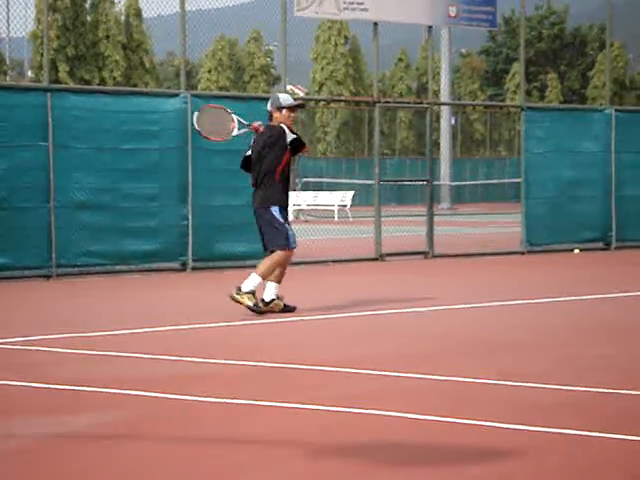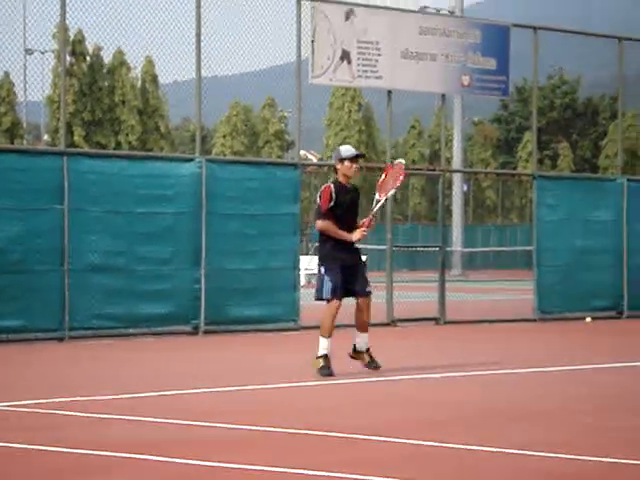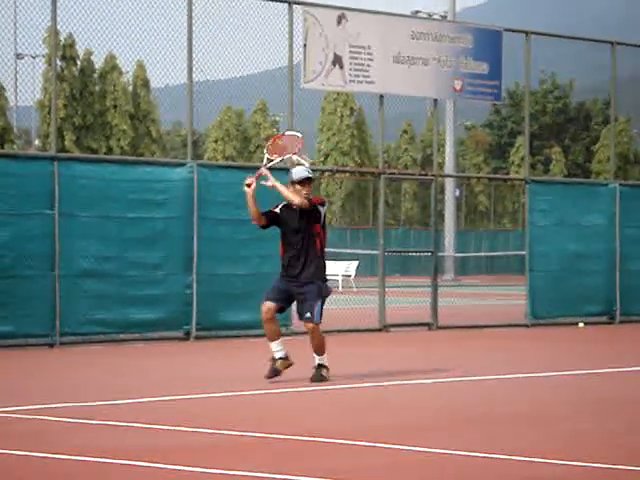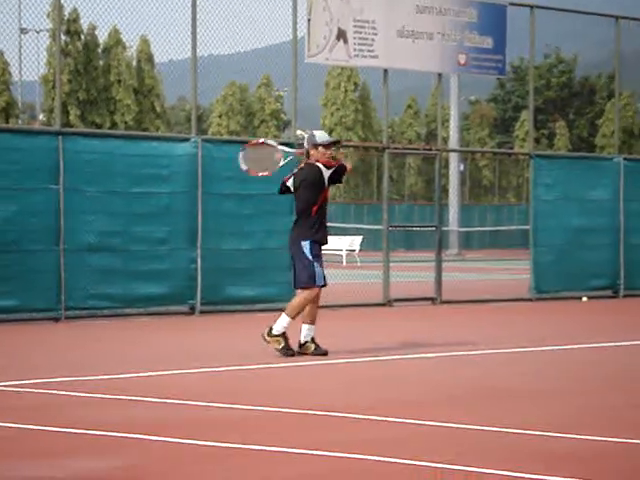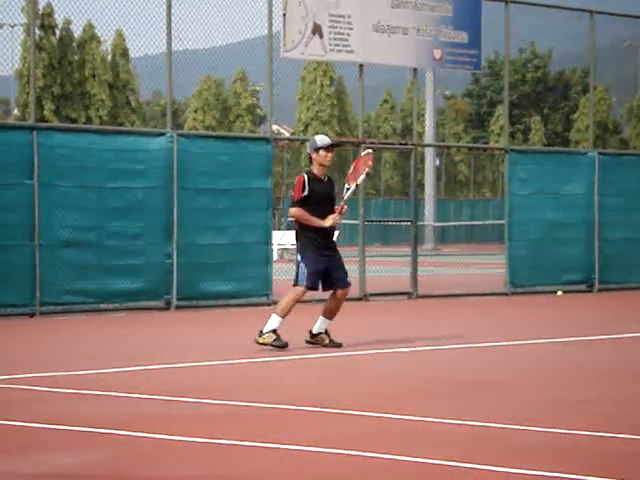
dt=1s
person 1, frame 1
left shoulder: (257, 139)
right shoulder: (283, 131)
left elbow: (246, 168)
right elbow: (301, 149)
left hip: (260, 201)
right hip: (272, 202)
left knee: (282, 251)
right knee: (284, 250)
left ankle: (269, 298)
right ankle: (245, 290)
person 1, frame 2
left shoulder: (354, 191)
right shoulder: (329, 190)
right elbow: (321, 223)
left wrist: (362, 225)
right wrist: (350, 236)
left hip: (351, 255)
right hip: (331, 256)
left knee: (364, 301)
right knee: (333, 303)
left ankle: (360, 348)
right ankle: (323, 356)
person 1, frame 3
left shoulder: (318, 204)
right shoulder: (283, 209)
left elbow: (299, 203)
right elbow: (258, 219)
left wrist: (275, 183)
right wrist: (250, 194)
left hip: (312, 278)
right hip: (288, 275)
left knee: (312, 325)
right knee: (267, 310)
left ankle: (321, 364)
right ankle: (280, 357)
person 1, frame 4
left shoulder: (297, 174)
right shoulder: (320, 169)
left elbow: (283, 189)
right elbow: (346, 168)
right wrist: (331, 160)
left hip: (301, 239)
right hip: (306, 240)
left knee: (310, 290)
right knee: (313, 289)
left ankle: (306, 340)
right ankle: (276, 331)
person 1, frame 5
left shoulder: (330, 182)
right shoulder: (304, 178)
right elbow: (295, 211)
left wrist: (335, 213)
right wrist: (323, 222)
left hip: (327, 245)
right hip: (307, 245)
left knee: (342, 290)
right knee: (300, 289)
left ankle: (319, 332)
right ankle: (267, 332)
